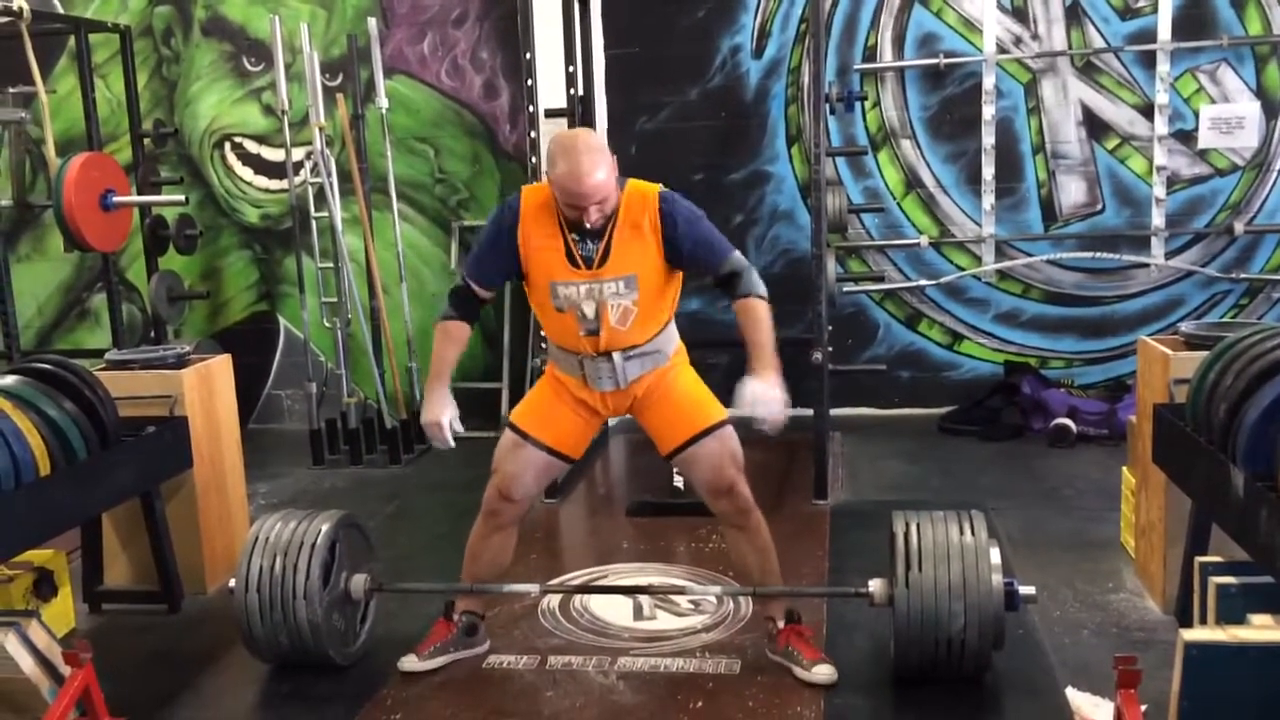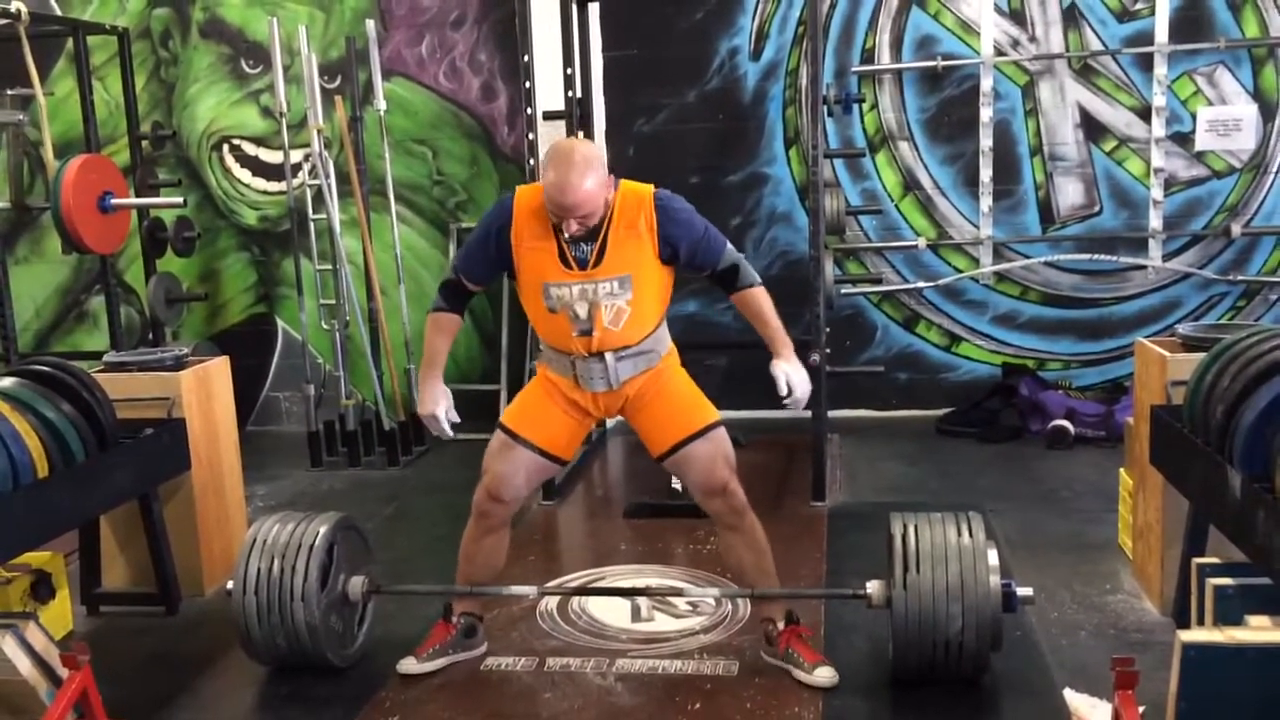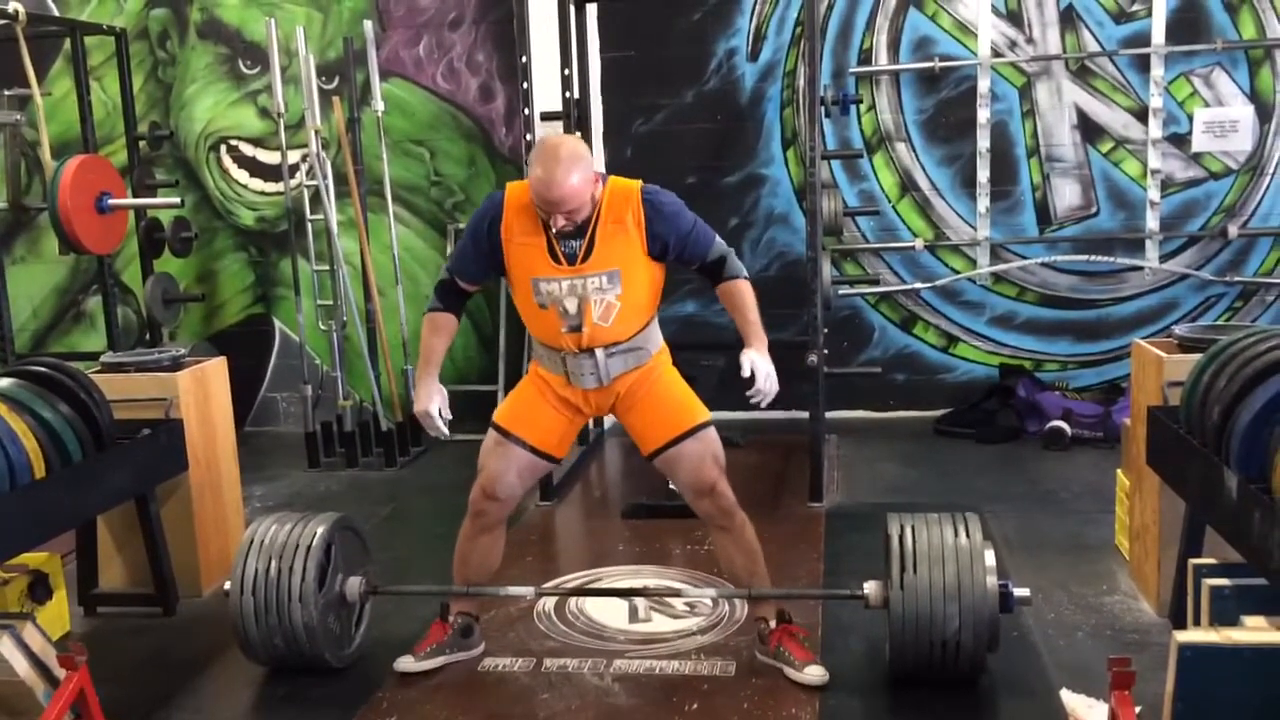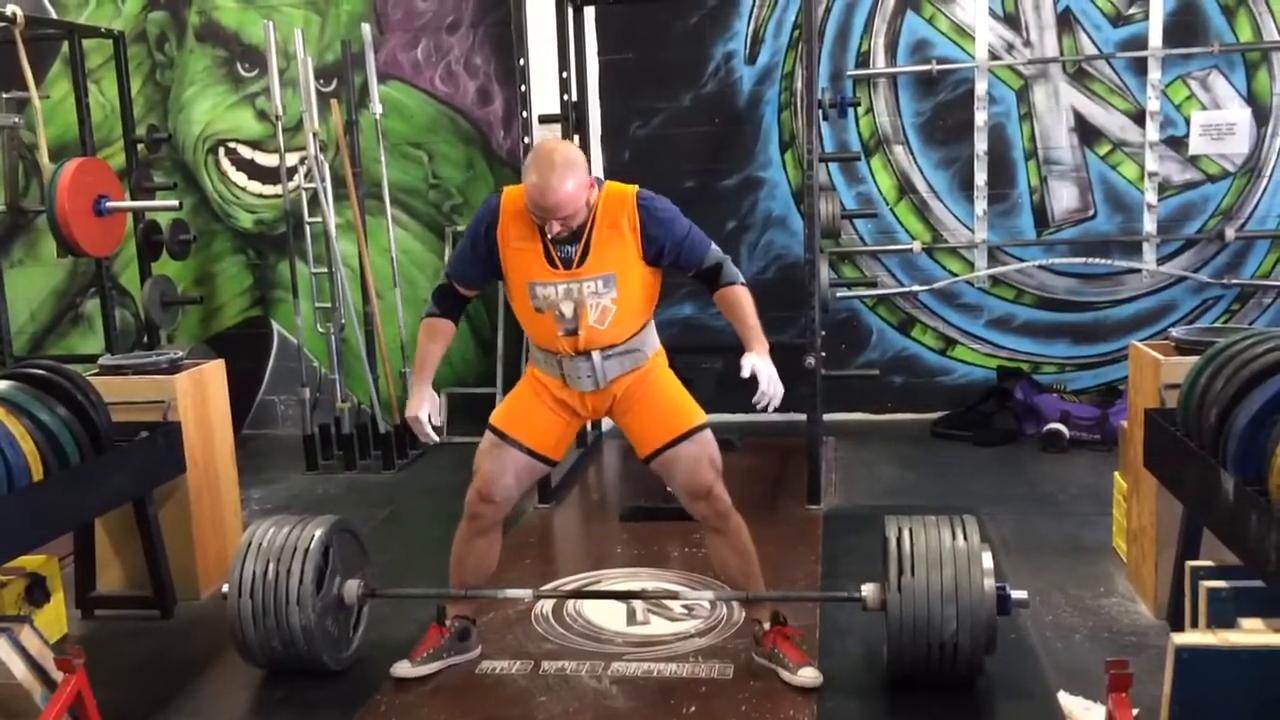
dt=0.4s
person 1, frame 1
left shoulder: (662, 210)
right shoulder: (519, 217)
left elbow: (740, 278)
right elbow: (465, 298)
left wrist: (765, 370)
right wrist: (437, 391)
left hip: (657, 369)
right hip: (570, 376)
left knee: (732, 495)
right knee: (503, 498)
left ankle: (784, 630)
right ankle: (463, 625)
person 1, frame 2
left shoulder: (656, 211)
right shoulder: (512, 217)
left elbow: (732, 271)
right elbow: (455, 291)
left wrist: (783, 351)
right wrist: (431, 380)
left hip: (649, 371)
right hip: (561, 379)
left knee: (725, 494)
right knee: (492, 499)
left ankle: (780, 633)
right ankle: (461, 626)
person 1, frame 3
left shoulder: (645, 206)
right shoulder: (502, 213)
left elbow: (722, 263)
right elbow: (451, 291)
left wrist: (757, 345)
right wrist: (427, 378)
left hip: (640, 368)
right hip: (553, 376)
left knee: (714, 495)
right knee: (487, 498)
left ankle: (773, 632)
right ankle: (459, 626)
person 1, frame 4
left shoulder: (639, 211)
right shoulder: (499, 218)
left elbow: (717, 271)
right elbow: (449, 297)
left wrist: (758, 349)
right wrist: (422, 384)
left hip: (637, 371)
right hip: (550, 379)
left knee: (710, 497)
right knee: (483, 500)
left ankle: (769, 633)
right ankle: (456, 630)
